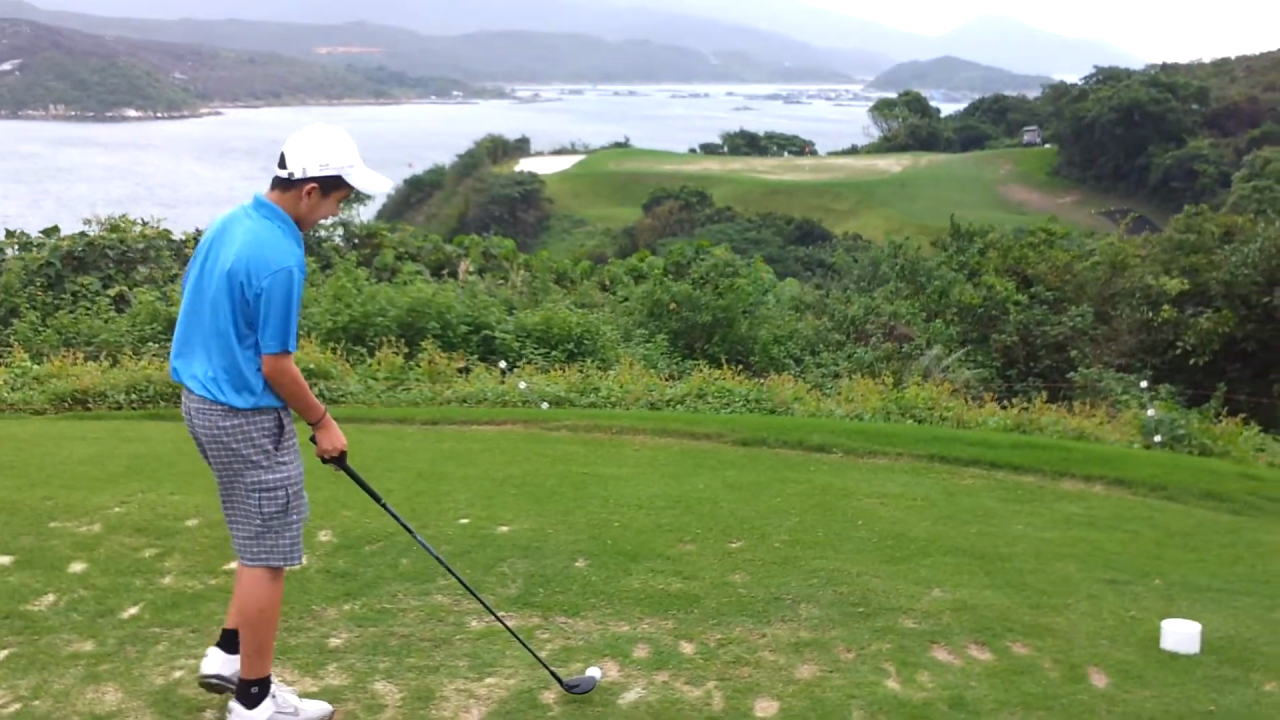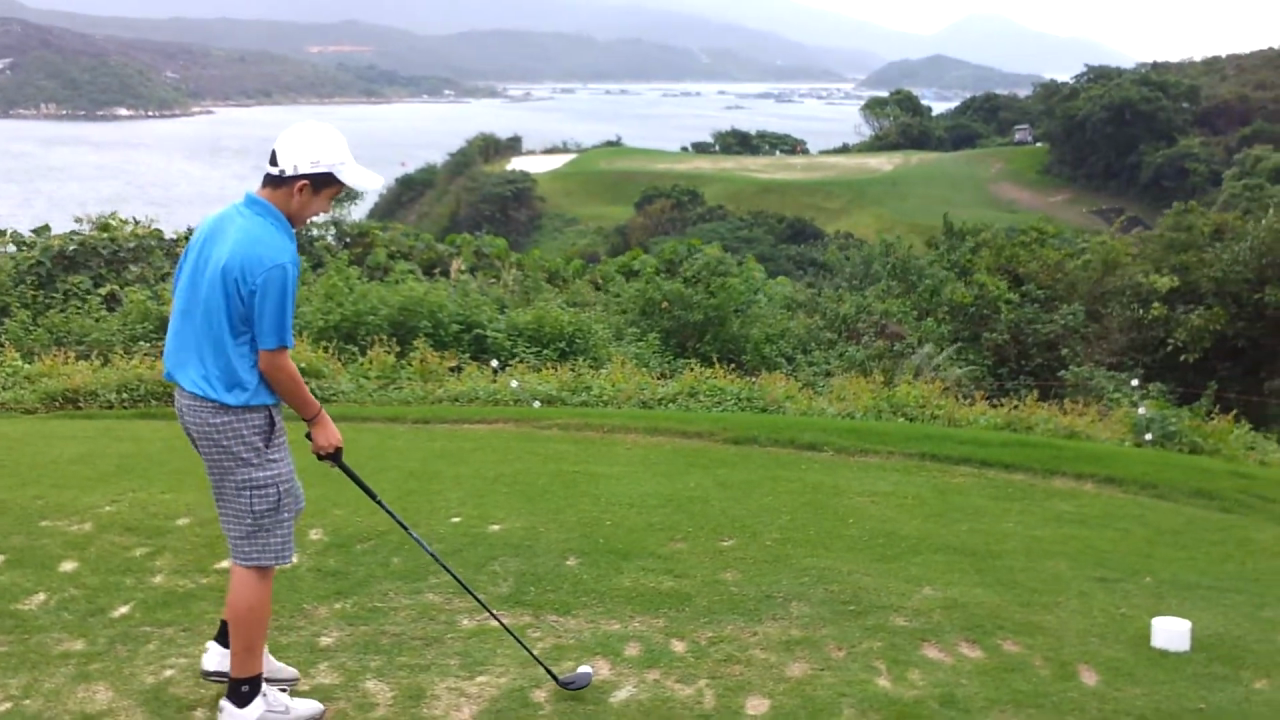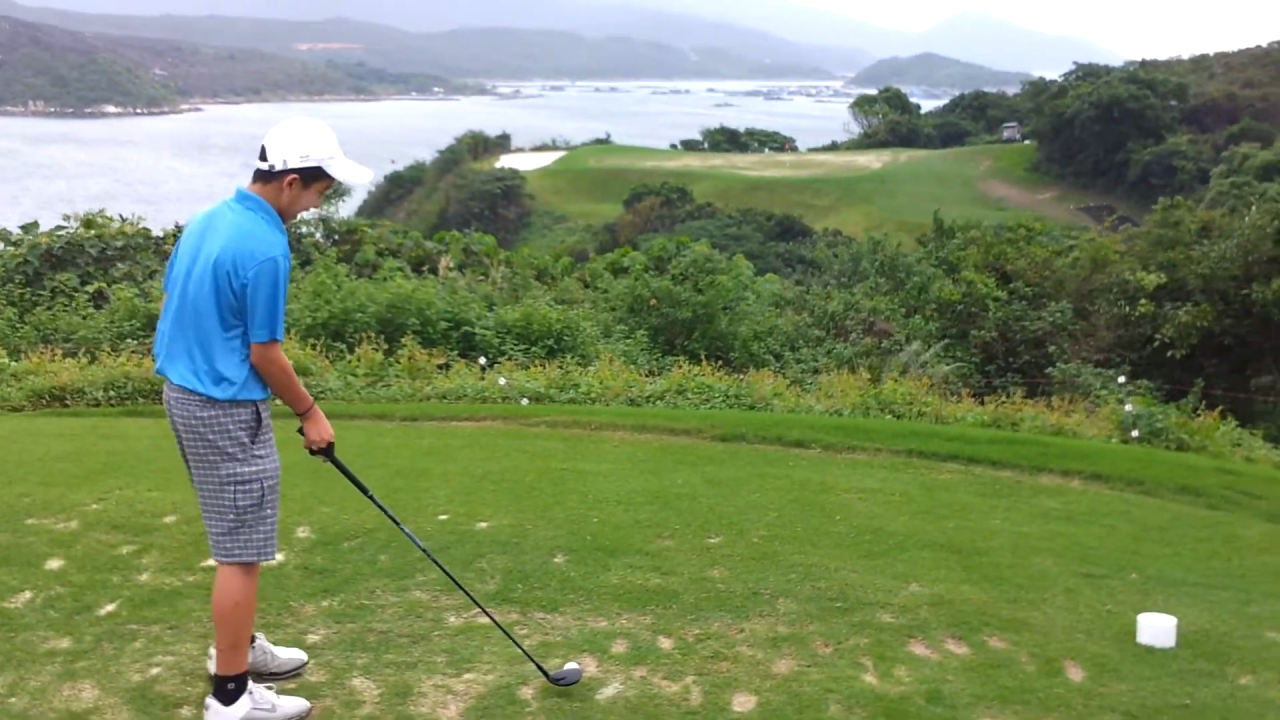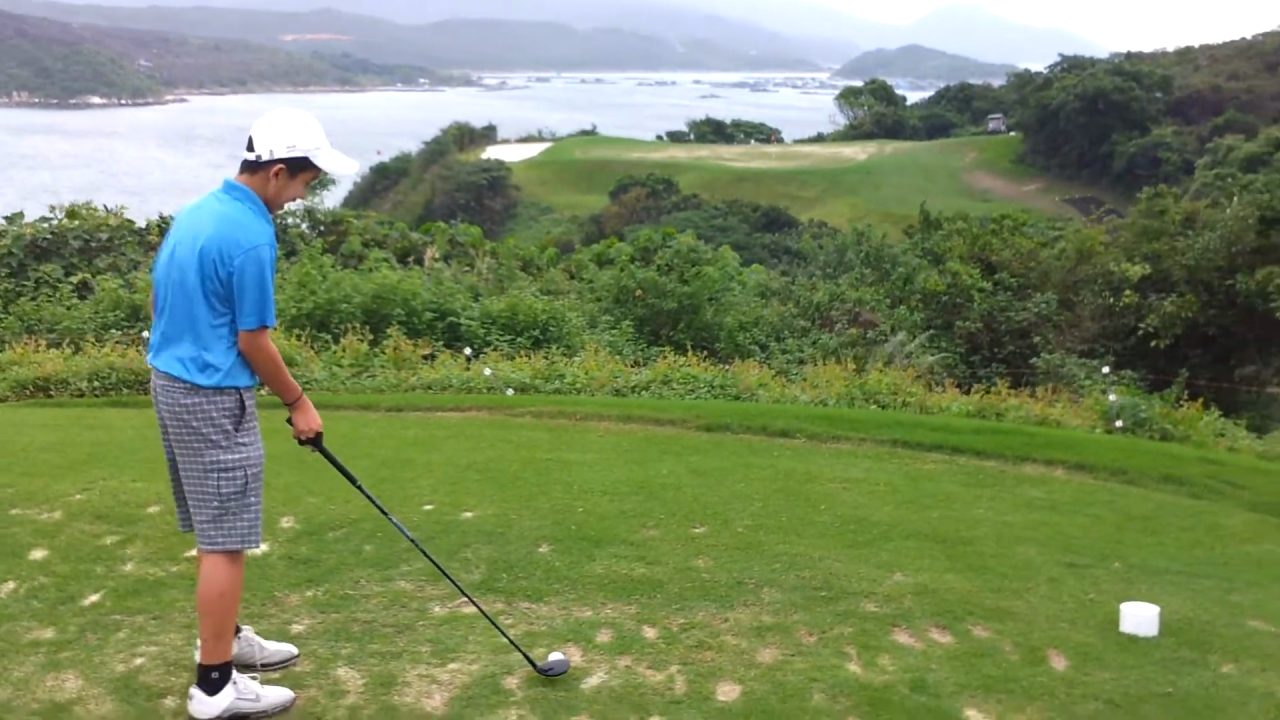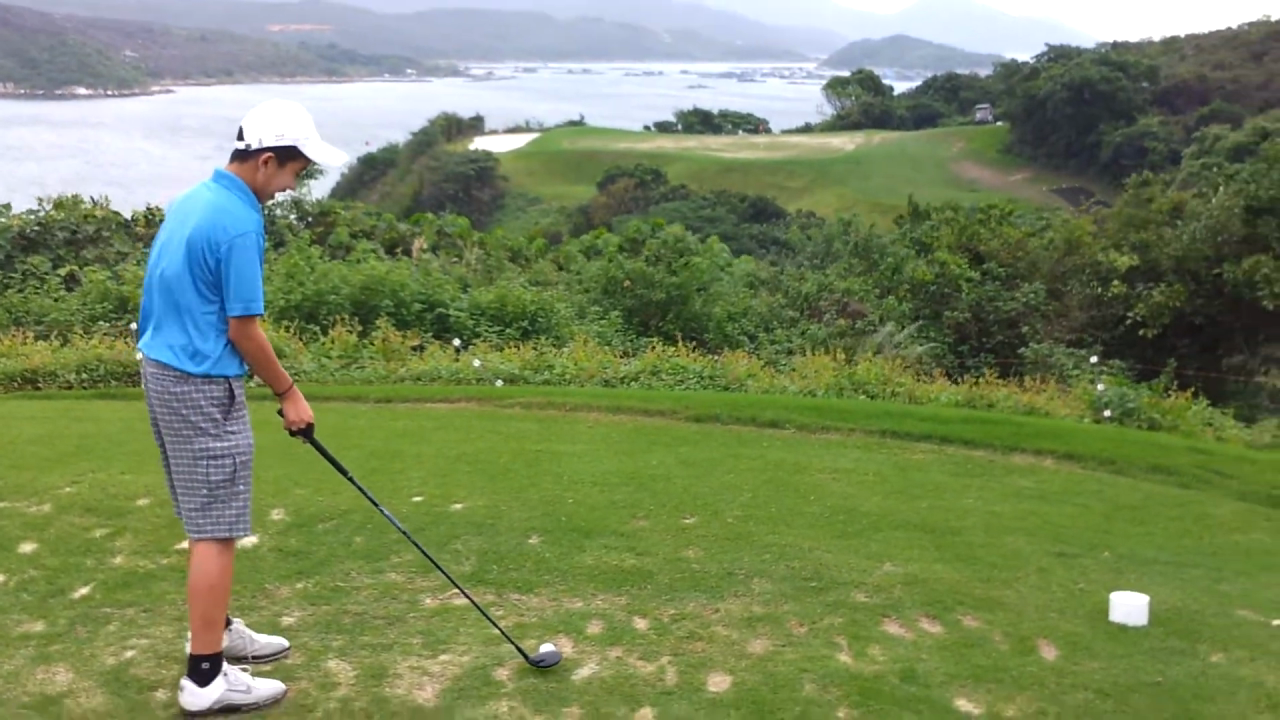
dt=0.1s
person 1, frame 1
left shoulder: (228, 223)
right shoulder: (279, 258)
left elbow: (198, 306)
right elbow: (275, 366)
right wrist: (323, 422)
left hip: (203, 401)
right hip: (247, 417)
left knee: (260, 546)
right knee: (265, 557)
left ankle: (229, 651)
person 1, frame 2
left shoulder: (216, 223)
right shoulder: (274, 254)
left elbow: (183, 303)
right elbow: (272, 361)
right wrist: (318, 418)
left hip: (196, 395)
right hip: (238, 413)
left knee: (269, 525)
right knee: (258, 554)
left ankle: (231, 646)
person 1, frame 3
left shoulder: (207, 219)
right shoulder: (265, 248)
left elbow: (172, 302)
right elbow: (264, 355)
right wrist: (310, 414)
left hip: (186, 392)
right hip: (226, 408)
left knee: (239, 537)
right knee: (241, 550)
left ankle: (239, 646)
person 1, frame 4
left shoulder: (197, 210)
right shoulder: (251, 235)
left elbow: (171, 299)
right elbow: (253, 341)
right wrist: (298, 403)
left hip: (173, 381)
right hip: (212, 397)
left knee: (216, 529)
right knee: (226, 540)
left ankle: (224, 637)
person 1, frame 5
left shoulder: (192, 200)
right shoulder: (239, 223)
right elbow: (243, 329)
right wrist: (288, 393)
left hip: (165, 370)
right hip: (202, 385)
left knee: (209, 519)
right knee: (216, 528)
left ankle: (215, 629)
